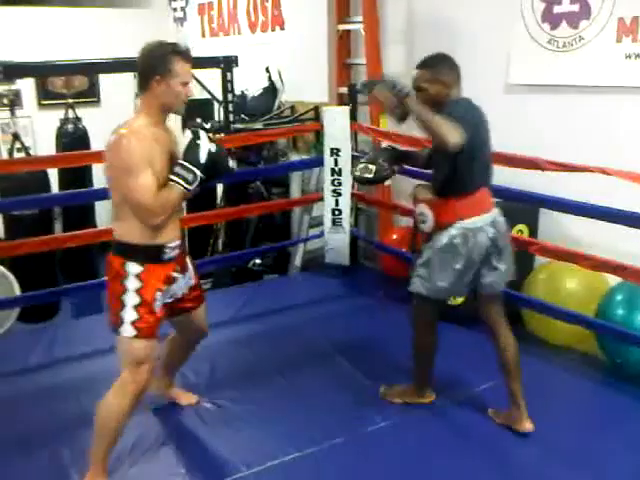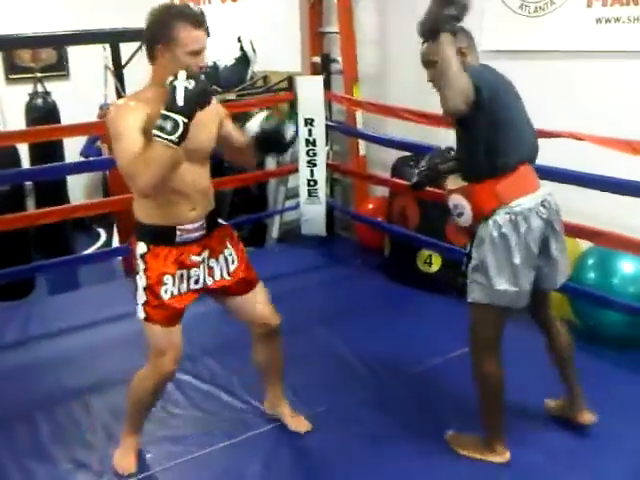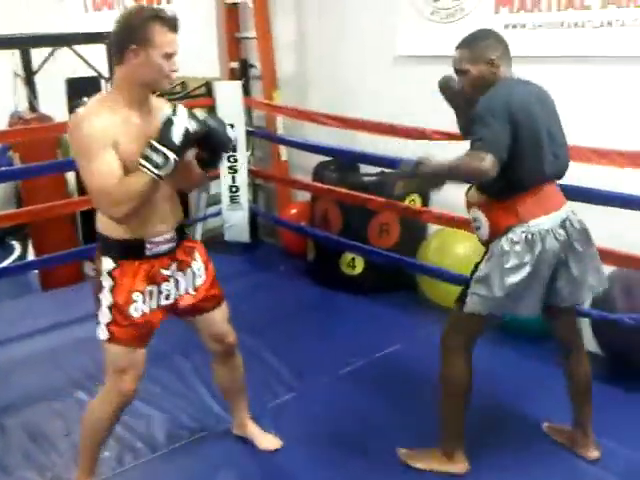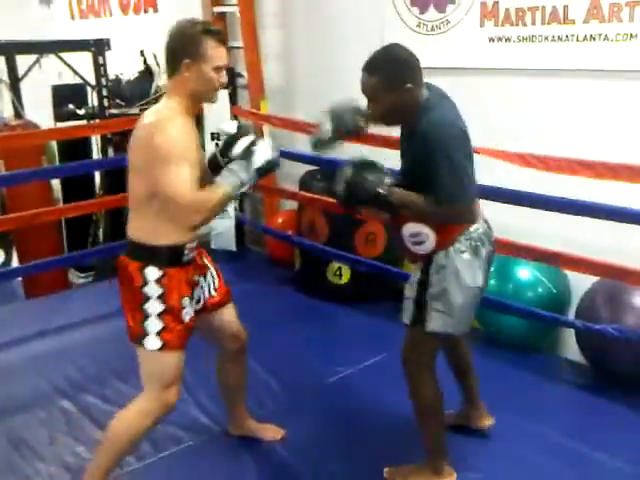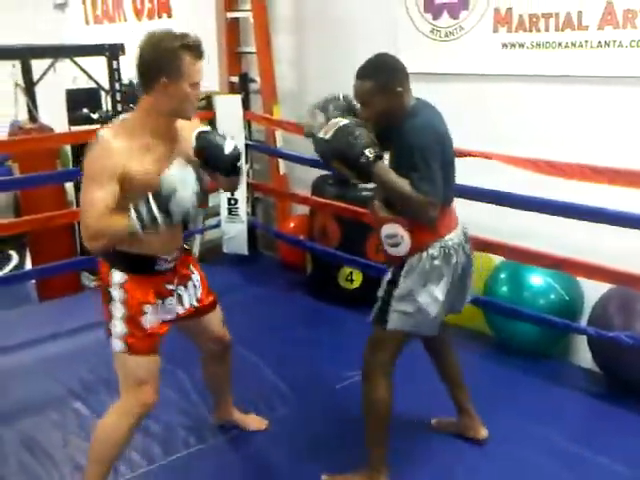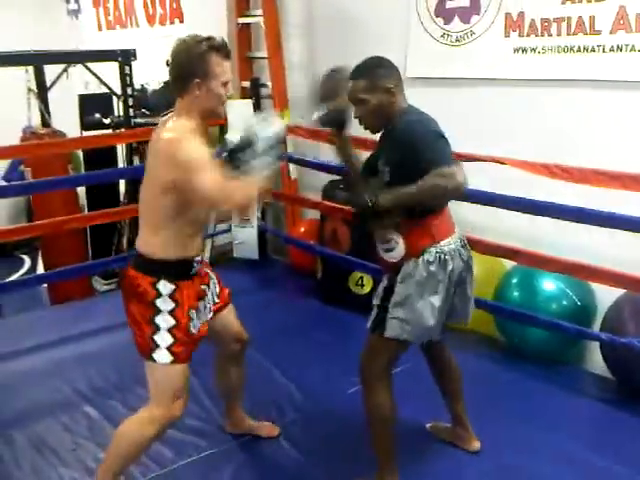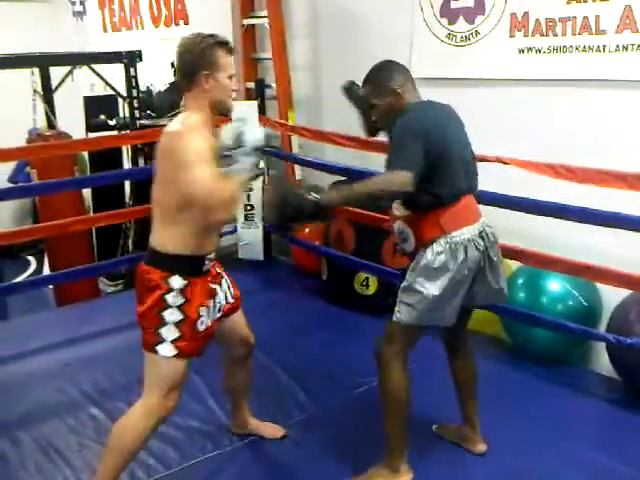
dt=0.7s
person 1, frame 1
left shoulder: (164, 132)
right shoulder: (130, 140)
right elbow: (152, 214)
left wrist: (203, 167)
right wrist: (190, 168)
left hip: (172, 258)
right hip: (139, 268)
left knee: (195, 328)
right knee: (136, 373)
left ankle: (165, 385)
person 1, frame 2
left shoulder: (206, 101)
right shoulder: (127, 112)
left elbow: (240, 155)
right elbow: (145, 182)
left wrist: (263, 139)
right wrist: (174, 117)
left hip: (213, 236)
right hip: (162, 249)
left knee: (267, 322)
right knee: (165, 362)
left ankle: (276, 400)
right ankle: (129, 435)
person 1, frame 3
left shoulder: (166, 109)
right shoulder: (91, 121)
right elbow: (117, 205)
left wrist: (208, 153)
right wrist: (164, 149)
left hip: (180, 250)
right hip: (128, 265)
left knee: (224, 341)
right knee: (123, 383)
left ankle: (243, 421)
person 1, frame 4
left shoulder: (184, 118)
right shoulder: (161, 127)
right elbow: (194, 211)
left wrist: (226, 157)
right wrist: (243, 170)
left hip: (188, 260)
right hip: (155, 272)
left knee: (234, 340)
right knee: (161, 396)
left ankle: (240, 420)
person 1, frame 5
left shoulder: (185, 129)
right shoulder: (111, 147)
left elbow: (226, 182)
right elbow: (94, 236)
left wrist: (223, 157)
right wrist: (157, 208)
left hip: (176, 265)
right hip: (131, 278)
left knee: (218, 340)
right knee: (138, 398)
left ankle: (225, 410)
person 1, frame 6
left shoulder: (186, 126)
right shoulder: (181, 141)
left elbow: (215, 190)
right elbow: (233, 203)
left wrist: (225, 163)
right wrist: (266, 153)
left hip: (188, 270)
right hip: (162, 283)
left knee: (233, 340)
right knee: (167, 407)
left ankle: (235, 417)
person 1, frame 7
left shoulder: (197, 129)
right shoulder: (188, 138)
left elbow: (215, 196)
right elbow: (218, 210)
left wrist: (242, 157)
right wrist: (245, 160)
left hip: (202, 269)
right hip: (172, 279)
left knee: (242, 343)
right knee: (160, 400)
left ankle: (241, 419)
person 2, frame 1
left shoulder: (456, 114)
right shoulder: (468, 112)
left elbow: (452, 142)
left wrist: (407, 103)
right wrist: (404, 158)
left hip: (460, 230)
right hip: (488, 222)
left knee: (424, 311)
right knee: (495, 316)
left ankle: (421, 388)
right ankle: (519, 411)
person 2, frame 2
left shoulder: (475, 80)
right shoulder: (494, 81)
left elbow: (454, 106)
left wrist: (442, 33)
right wrist: (451, 164)
left hip: (506, 219)
right hip: (536, 203)
left knee: (483, 334)
right knee: (541, 309)
left ankle: (493, 442)
right ankle: (577, 403)
person 2, frame 3
left shoulder: (493, 103)
right shoulder: (536, 94)
left elbow: (484, 166)
left wrist: (428, 170)
left hip: (521, 238)
right hip: (563, 223)
left knee: (456, 339)
right knee: (568, 334)
left ankle: (451, 453)
right ankle: (584, 437)
person 2, frame 4
left shoulder: (439, 130)
right shoulder: (429, 99)
left elbow: (462, 211)
right elbow: (386, 114)
left wrist: (387, 193)
right wrist: (353, 117)
left hip: (452, 251)
right hip: (461, 244)
left knee: (417, 357)
right knee: (446, 329)
right ankle: (474, 410)
person 2, frame 5
left shoulder: (420, 132)
right shoulder: (414, 114)
left elbow: (425, 209)
right elbow: (380, 135)
left wrist: (368, 162)
right wrist: (354, 134)
left hip: (425, 257)
right hip: (444, 247)
left knee: (377, 361)
right knee: (431, 332)
right ankle: (469, 419)
person 2, frame 6
left shoulder: (413, 127)
right shoulder: (397, 132)
left elbow: (452, 179)
right elbow: (365, 181)
left wrist: (385, 201)
right wrist: (338, 133)
left hip: (422, 263)
right hip: (439, 253)
left knee: (374, 368)
right knee: (432, 342)
right ankle: (462, 430)
person 2, frame 7
left shoulder: (410, 125)
right shoulder: (443, 113)
left elbow: (399, 181)
left wrist: (320, 202)
right wrist: (377, 124)
left hip: (446, 249)
right hip: (476, 237)
left knee: (391, 350)
right knee: (454, 336)
right ankle: (471, 430)
